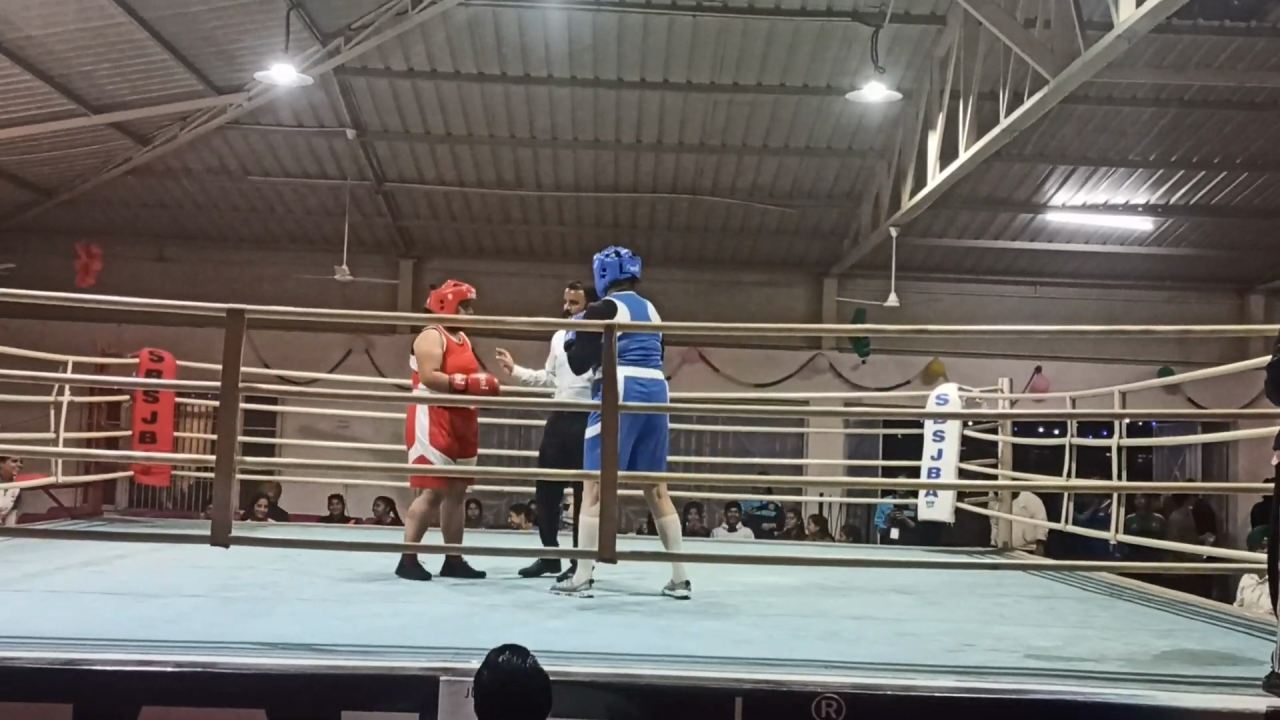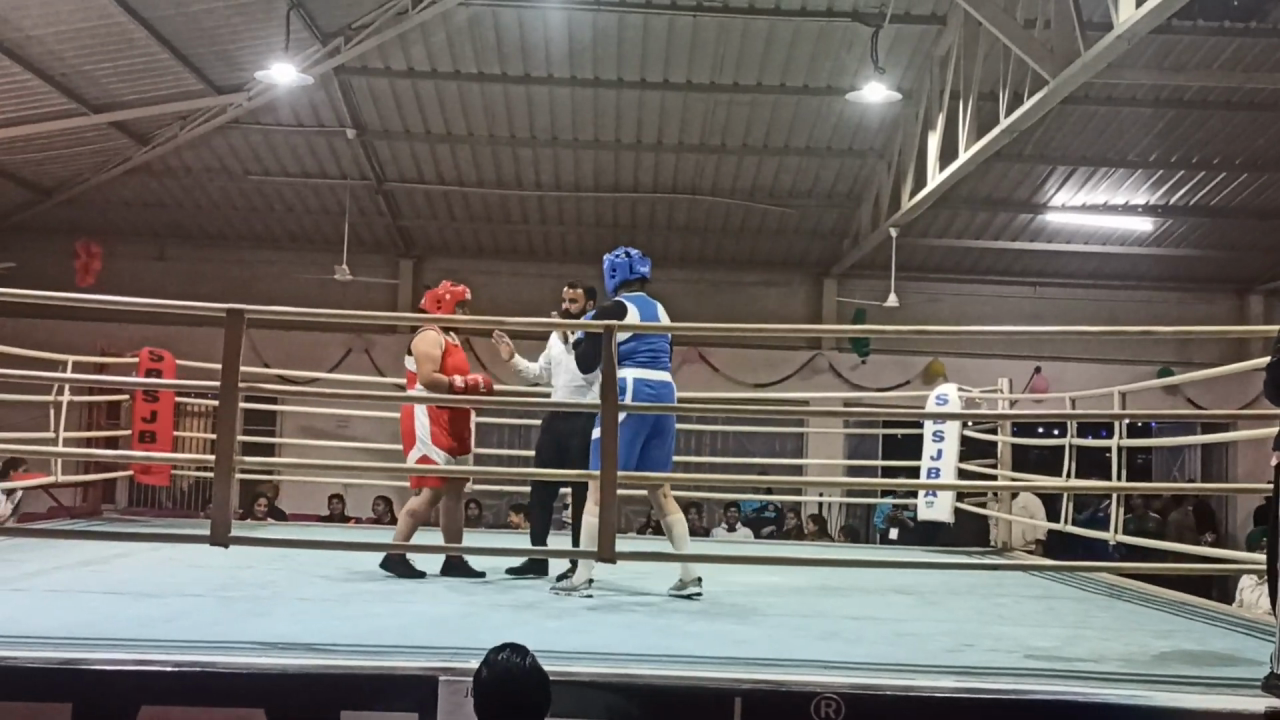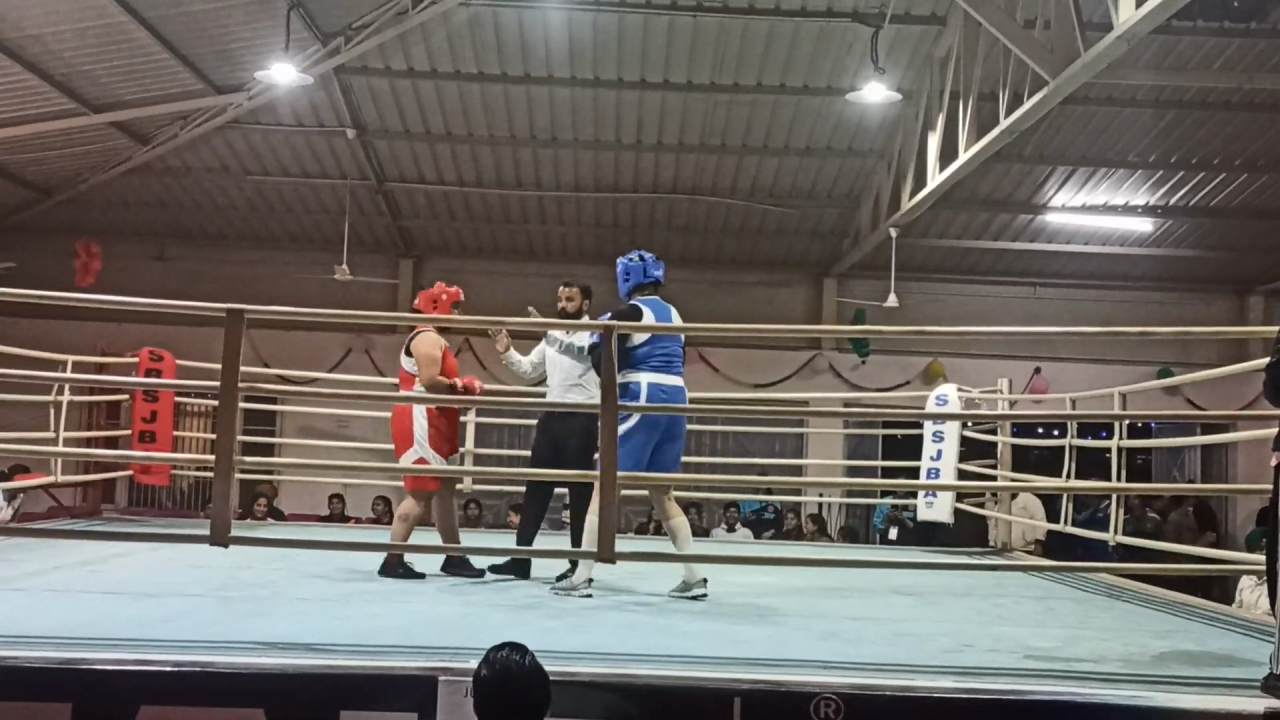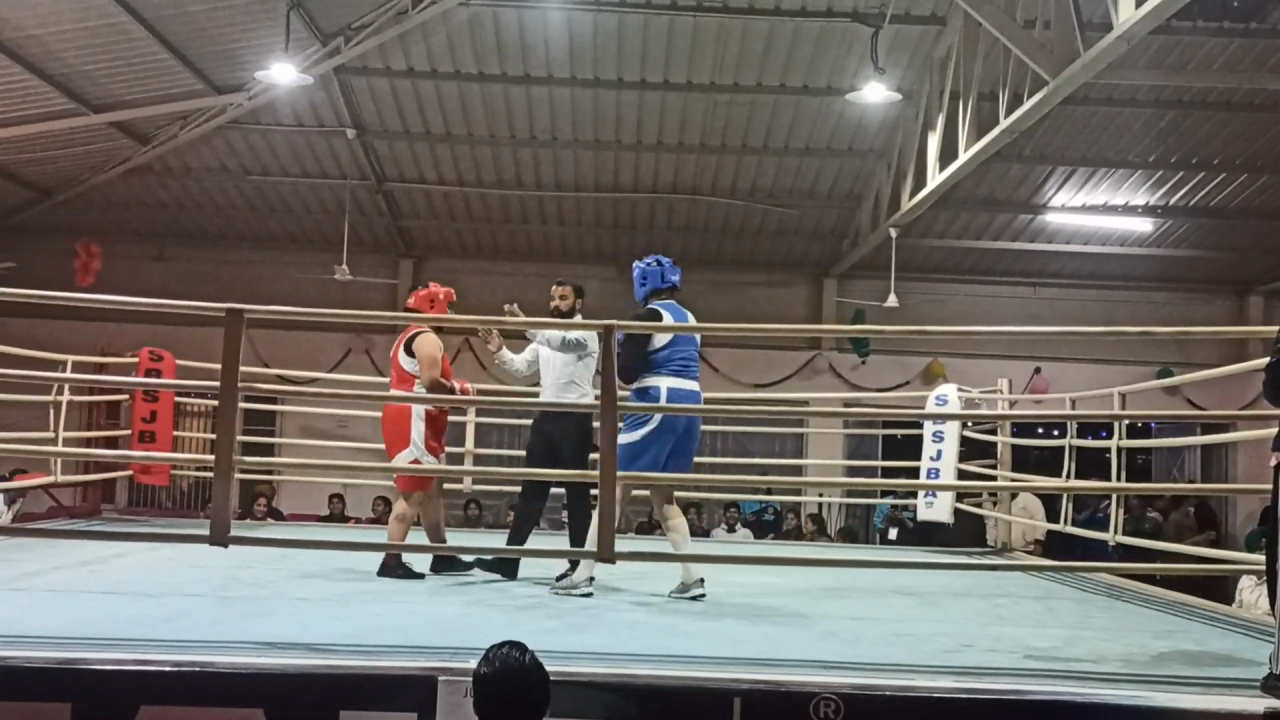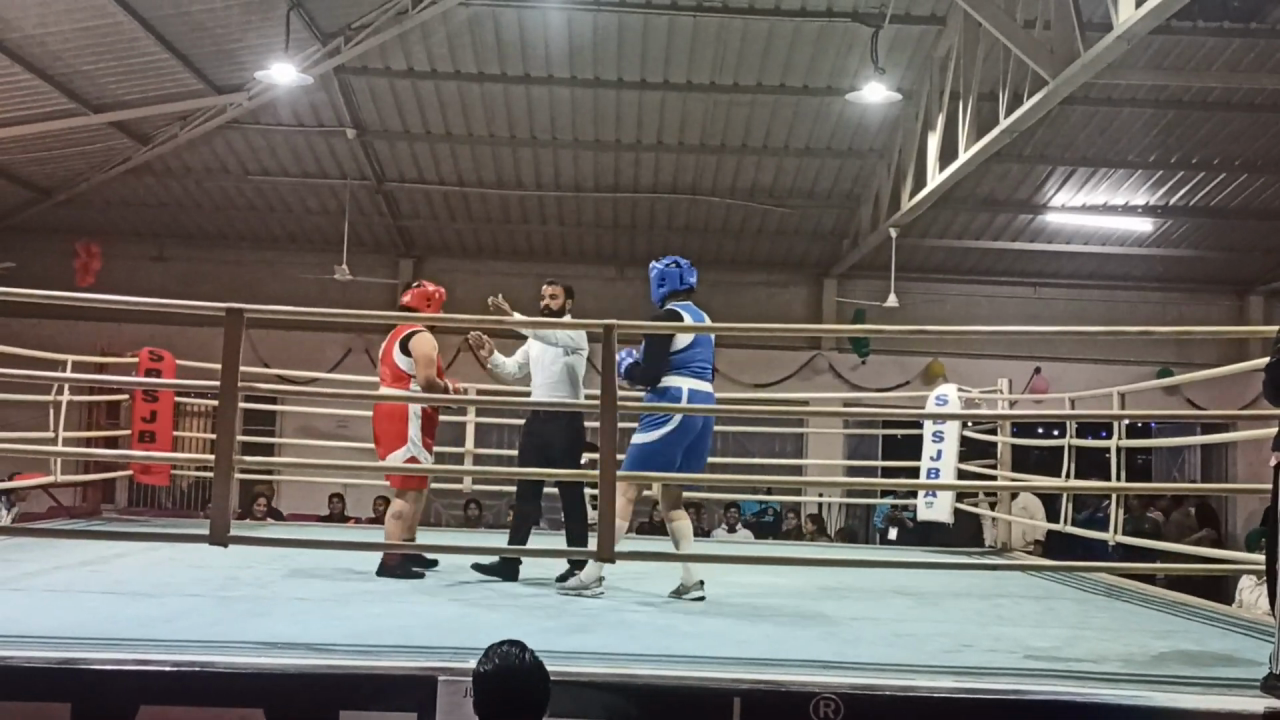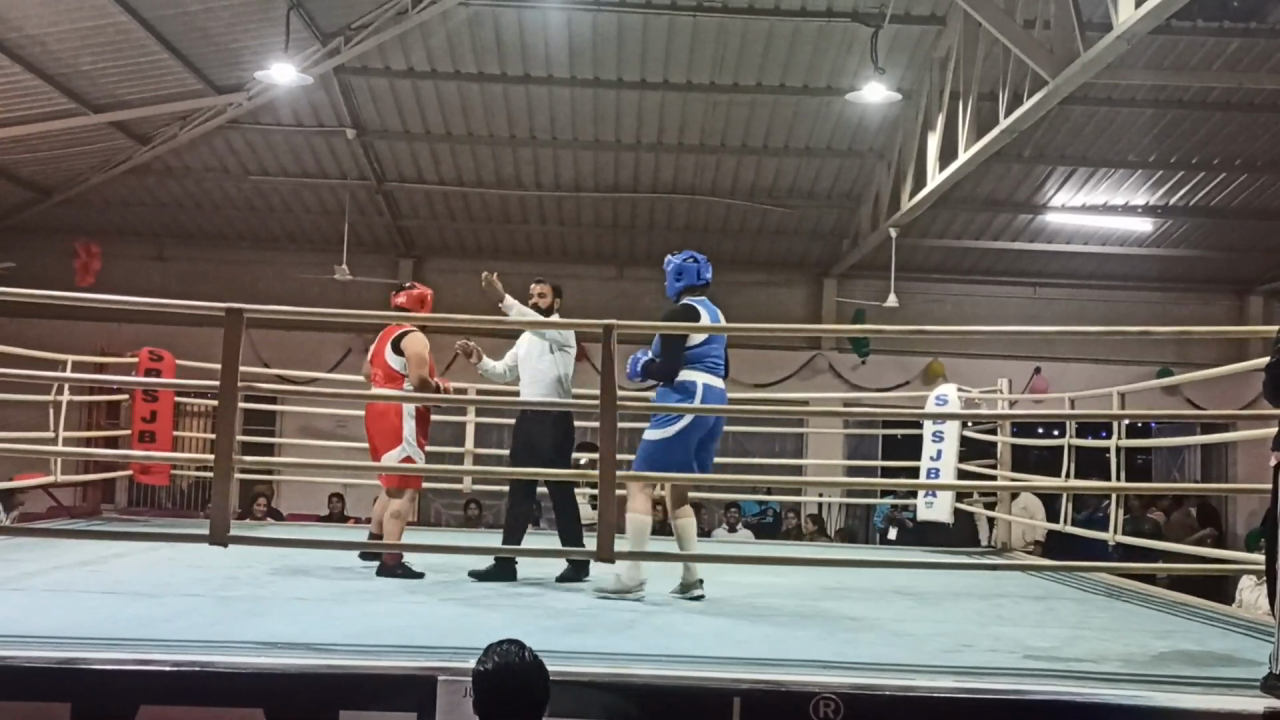
dt=0.1s
person 1, frame 1
left shoulder: (603, 310)
right shoulder: (650, 311)
left elbow: (579, 365)
left wrist: (572, 335)
left hip: (620, 395)
right hip: (655, 394)
left knee: (596, 487)
right knee: (656, 489)
left ankle: (582, 579)
right ankle: (680, 576)
person 1, frame 2
left shoulder: (612, 311)
right shoulder: (660, 312)
left elbow: (586, 364)
left wrist: (581, 334)
left hip: (628, 396)
right hip: (663, 395)
left knee: (600, 487)
right knee: (660, 490)
left ankle: (582, 578)
right ankle: (689, 576)
person 1, frame 3
left shoulder: (629, 314)
right shoulder: (673, 316)
left elbow: (604, 367)
left wrist: (598, 340)
left hip: (641, 401)
right hip: (675, 401)
right knee: (661, 493)
left ankle: (581, 577)
right ankle: (693, 577)
person 1, frame 4
left shoulder: (647, 318)
right shoulder: (689, 320)
left elbow: (626, 373)
left wrist: (614, 351)
left hip: (657, 405)
right hip: (689, 406)
left knee: (615, 488)
right knee: (663, 495)
left ankle: (582, 576)
right ankle: (691, 578)
person 1, frame 5
left shoulder: (667, 318)
right shoulder: (703, 322)
left elbow: (650, 375)
left wrist: (625, 366)
right wrist: (641, 360)
left hip: (673, 406)
right hip: (703, 408)
left knee: (628, 487)
right knee: (671, 495)
left ankle: (592, 574)
right ankle: (691, 580)
person 1, frame 6
left shoulder: (681, 313)
right shoulder: (716, 315)
left elbow: (667, 370)
left wrist: (641, 364)
right wrist: (658, 358)
left hip: (684, 401)
right hip: (713, 403)
left knee: (639, 483)
right knee: (677, 491)
left ankle: (632, 576)
right ankle: (691, 579)
person 2, frame 1
right shoulder: (559, 337)
right elbow: (549, 377)
right wrist: (515, 370)
left hip: (588, 420)
right hip: (559, 418)
left knee: (584, 490)
right knee: (546, 487)
left ankle: (581, 562)
right ankle: (550, 556)
person 2, frame 2
right shoulder: (556, 337)
left elbow: (591, 367)
right elbow: (541, 373)
left wrist: (569, 339)
right wrist: (514, 359)
left hip: (584, 419)
right hip: (555, 417)
left knee: (581, 490)
right knee: (542, 487)
left ankle: (581, 562)
right ankle: (538, 556)
person 2, frame 3
left shoulder: (593, 333)
right shoulder: (553, 336)
left elbow: (575, 348)
right elbow: (529, 369)
left wrist: (544, 329)
right wrist: (507, 352)
left hip: (580, 420)
right hip: (551, 417)
left knee: (579, 491)
right knee: (536, 488)
left ankle: (580, 562)
right ankle: (521, 558)
person 2, frame 4
left shoulder: (585, 333)
right shoulder: (545, 335)
left elbow: (563, 342)
right elbow: (522, 367)
right wrist: (500, 351)
left hip: (574, 420)
right hip: (546, 418)
left knee: (577, 492)
right knee: (532, 489)
left ankle: (580, 562)
right ankle: (510, 558)
person 2, frame 5
left shoulder: (574, 332)
right shoulder: (536, 339)
left elbow: (547, 333)
right elbow: (515, 369)
left wrist: (510, 315)
right wrist: (490, 355)
left hip: (566, 419)
right hip: (538, 418)
left knee: (571, 491)
right knee: (527, 490)
left ankle: (578, 563)
right ankle: (510, 561)
person 2, frame 6
left shoulder: (561, 331)
right shoulder: (526, 338)
left elbow: (536, 323)
right elbow: (504, 372)
left wrist: (503, 299)
right wrist: (480, 360)
left hip: (554, 420)
right hip: (527, 419)
left knee: (561, 491)
right knee: (519, 491)
left ankle: (578, 563)
right ankle: (505, 563)
person 3, frame 1
left shoulder: (461, 338)
right shoulder: (433, 336)
right elbow: (429, 378)
left wrist: (483, 384)
right wrist: (467, 383)
left hip: (458, 421)
right hip: (432, 419)
left knee: (456, 491)
right knee: (433, 490)
left ankle: (454, 561)
right ankle: (409, 556)
person 3, frame 2
left shoulder: (451, 339)
right shoulder: (430, 337)
right elbow: (427, 378)
left wrist: (474, 386)
right wrist: (467, 384)
left hip: (453, 420)
right hip: (428, 419)
left knee: (454, 491)
right knee: (433, 490)
left ankle: (455, 560)
right ankle: (396, 554)
person 3, frame 3
left shoulder: (433, 338)
right shoulder: (429, 339)
right elbow: (430, 381)
left wrist: (461, 387)
right wrist: (464, 387)
left hip: (430, 421)
right hip: (420, 420)
left knee: (444, 490)
right knee: (422, 492)
left ankle: (455, 559)
right ankle: (393, 560)
person 3, frame 4
left shoulder: (412, 336)
right shoulder: (428, 339)
right elbow: (430, 382)
left wrist: (453, 389)
right wrist: (458, 390)
left hip: (418, 420)
right hip: (414, 420)
left knee: (430, 489)
right knee: (415, 492)
left ankle: (442, 555)
right ankle: (392, 561)
person 3, frame 5
left shoulder: (396, 334)
right shoulder: (424, 338)
left elbow: (383, 373)
right elbow: (427, 381)
right wrist: (450, 390)
left hip: (388, 411)
right hip: (408, 416)
left knee: (407, 485)
right knee: (410, 490)
left ankle: (407, 549)
right ankle: (391, 561)
person 3, frame 6
left shoulder: (385, 335)
right shoulder: (415, 338)
left elbow: (368, 373)
right elbow: (419, 380)
right wrist: (441, 388)
left hip: (380, 411)
right hip: (401, 416)
left knee: (394, 485)
right knee: (405, 490)
left ankle: (375, 543)
right ankle: (390, 560)
